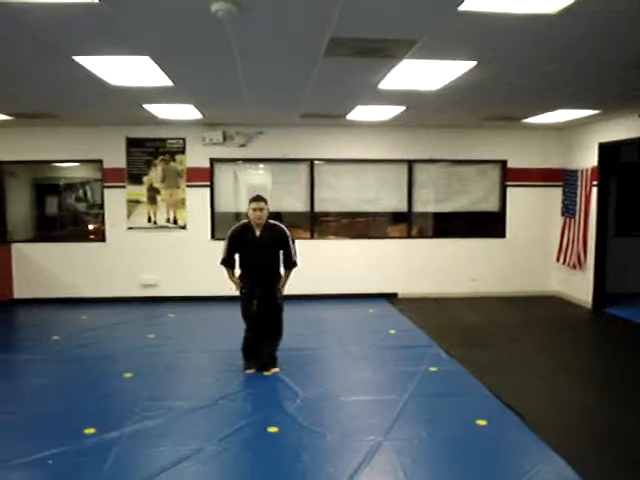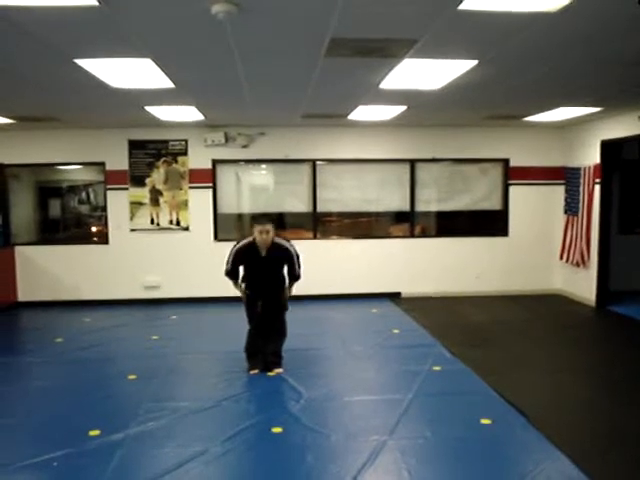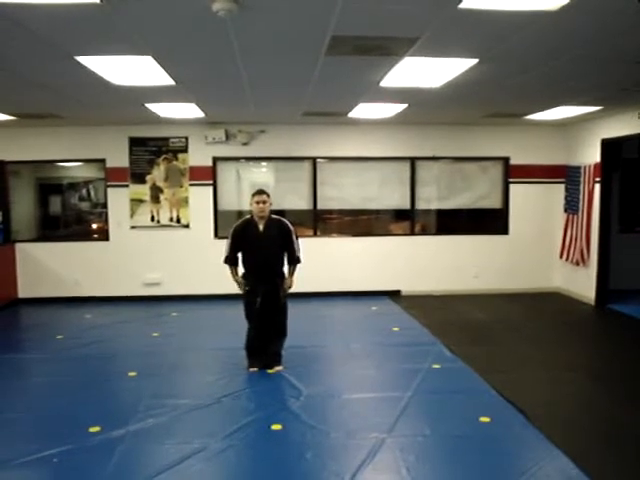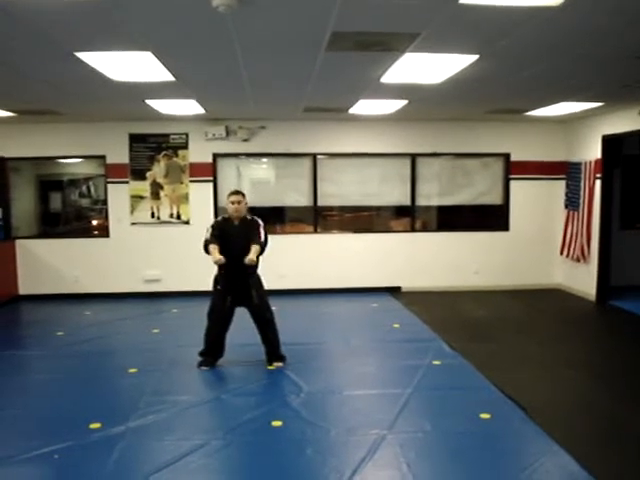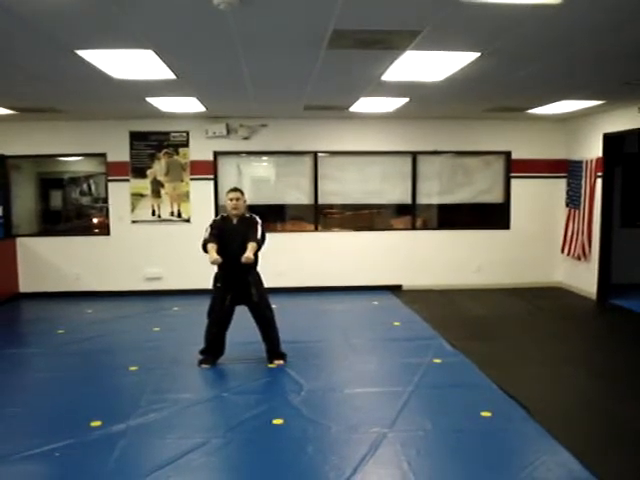
dt=1s
person 1, frame 1
left shoulder: (279, 230)
right shoulder: (237, 231)
left elbow: (290, 258)
right elbow: (228, 258)
left wrist: (283, 281)
right wrist: (233, 279)
left hip: (272, 286)
right hip: (248, 286)
left knee: (273, 326)
right knee: (252, 325)
left ankle: (269, 362)
right ankle: (251, 362)
person 1, frame 2
left shoulder: (285, 248)
right shoulder: (242, 248)
left elbow: (295, 272)
right elbow: (231, 269)
left wrist: (288, 289)
right wrist: (239, 288)
left hip: (276, 292)
right hip: (253, 293)
left knee: (277, 326)
right knee: (256, 326)
left ankle: (273, 362)
right ankle: (254, 363)
person 1, frame 3
left shoulder: (282, 226)
right shoulder: (241, 227)
left elbow: (293, 253)
right elbow: (231, 254)
left wrist: (290, 277)
right wrist: (236, 277)
left hip: (276, 282)
right hip: (252, 283)
left knee: (277, 323)
right knee: (255, 324)
left ankle: (273, 360)
right ankle: (254, 360)
person 1, frame 4
left shoulder: (255, 223)
right shoulder: (219, 224)
left elbow: (259, 241)
right elbow: (210, 241)
left wrist: (253, 254)
right wrist: (215, 254)
left hip: (250, 279)
right hip: (225, 279)
left knee: (264, 317)
right knee: (217, 318)
left ankle: (275, 356)
right ankle: (210, 356)
person 1, frame 5
left shoulder: (253, 221)
right shoulder: (218, 223)
left elbow: (256, 239)
right elbow: (209, 240)
left wrist: (250, 252)
right wrist: (212, 253)
left hip: (249, 277)
right hip: (225, 277)
left knee: (264, 315)
right knee: (217, 316)
left ankle: (275, 353)
right ankle: (211, 354)
